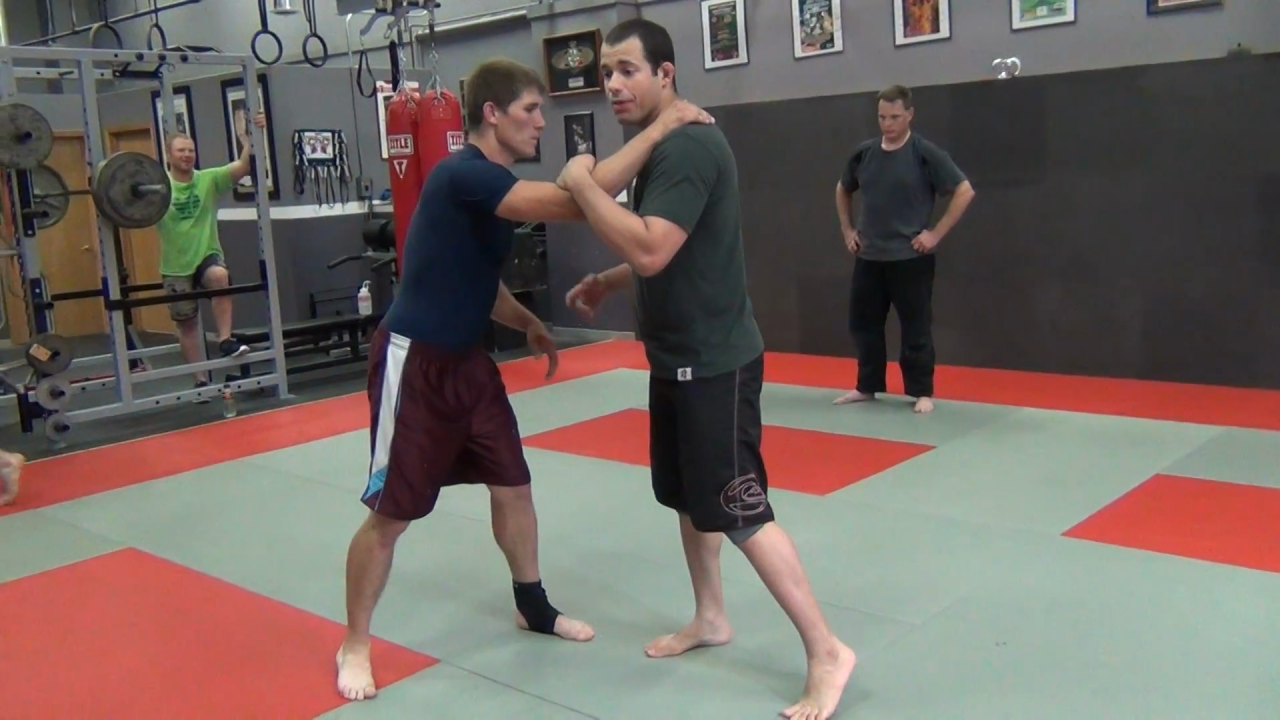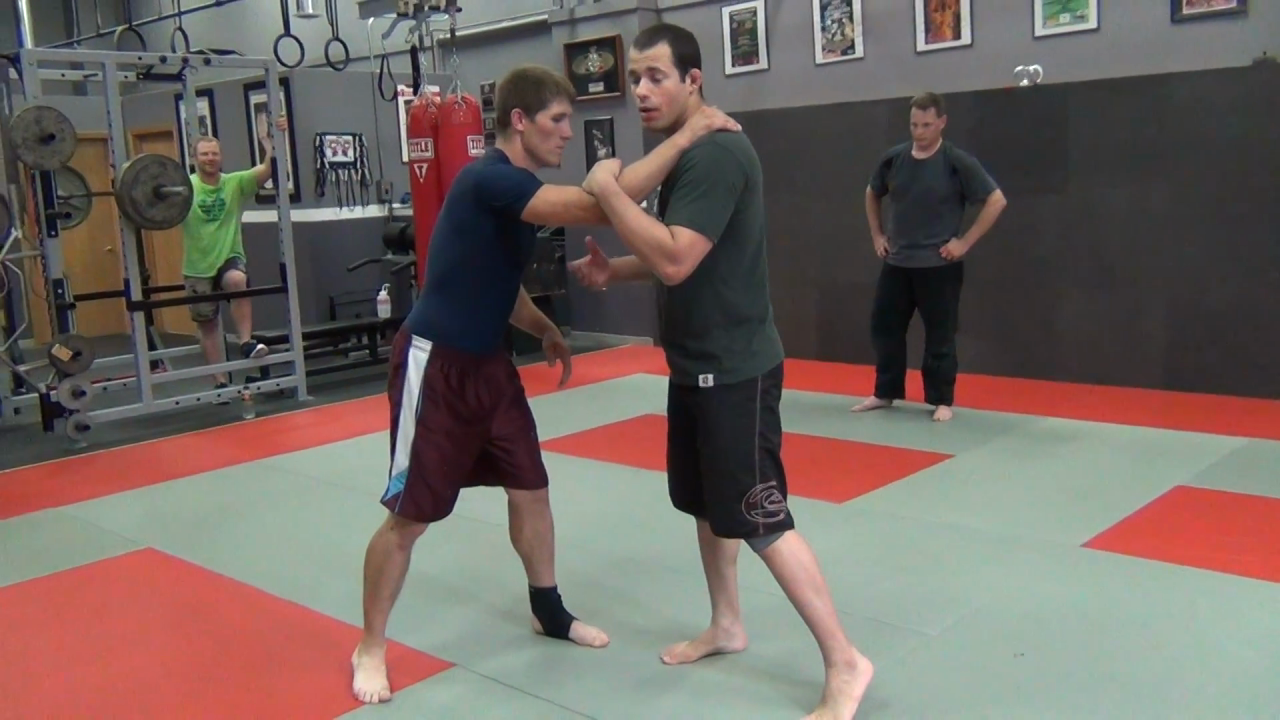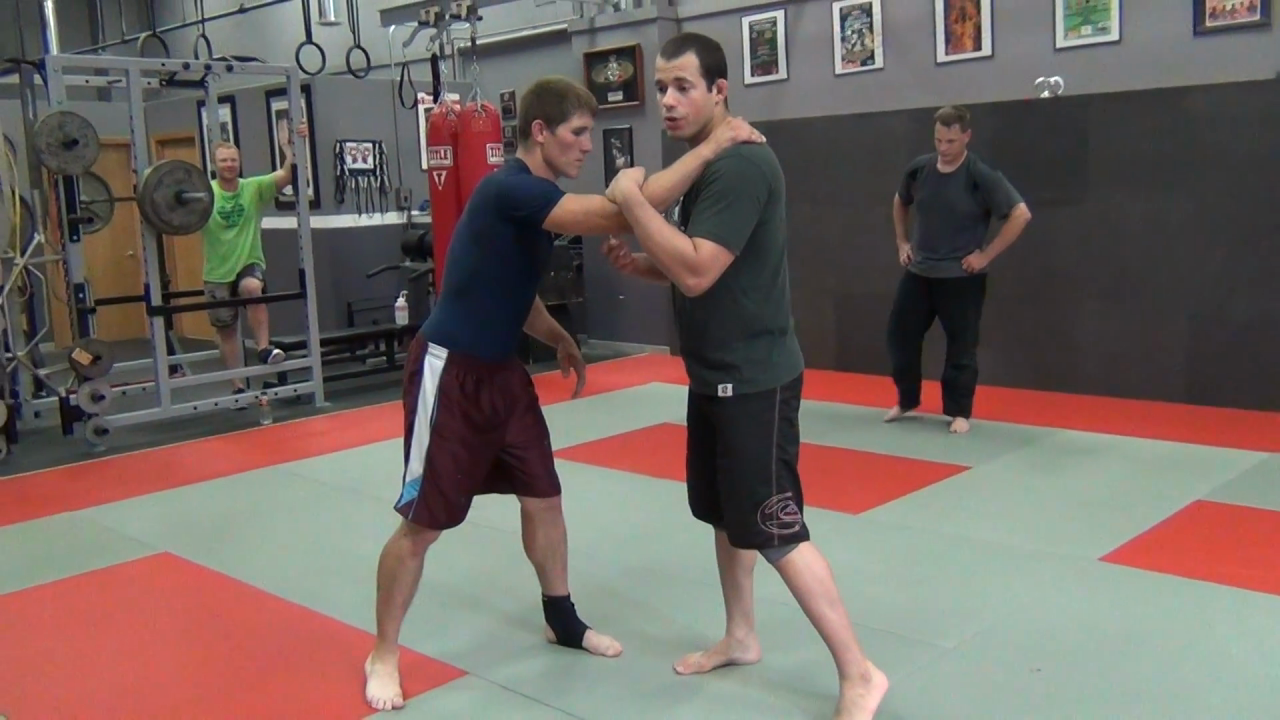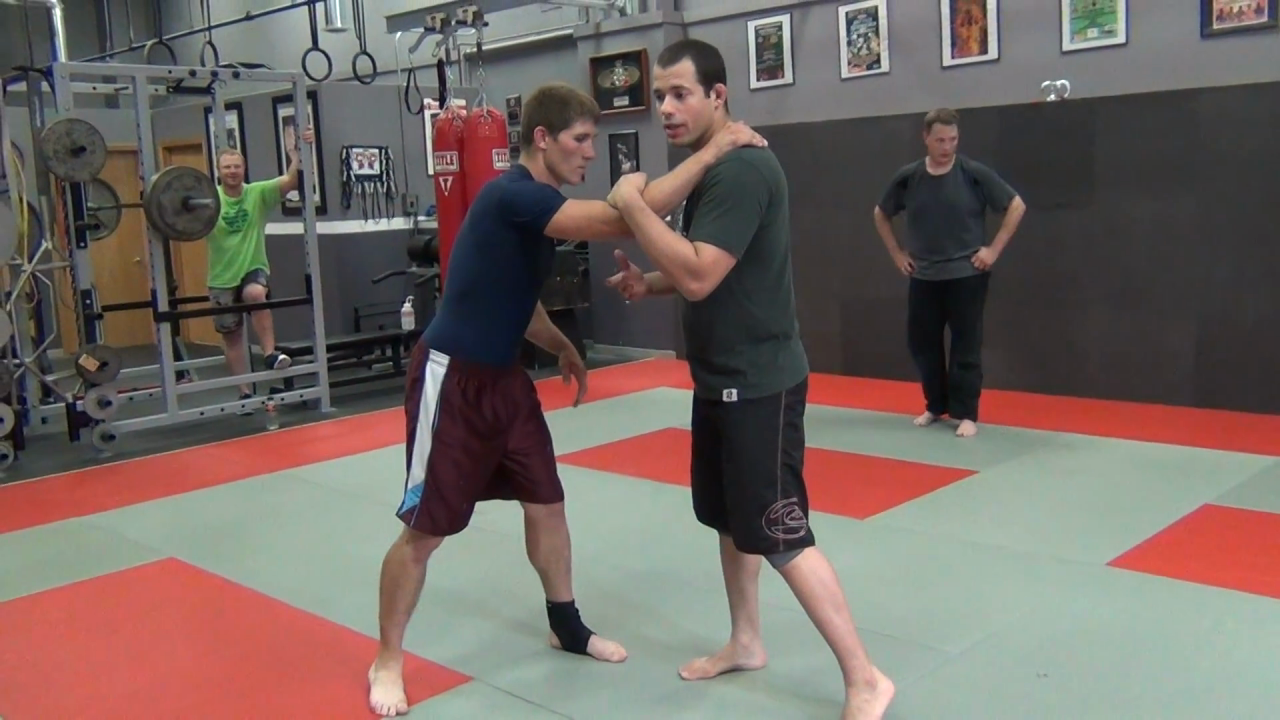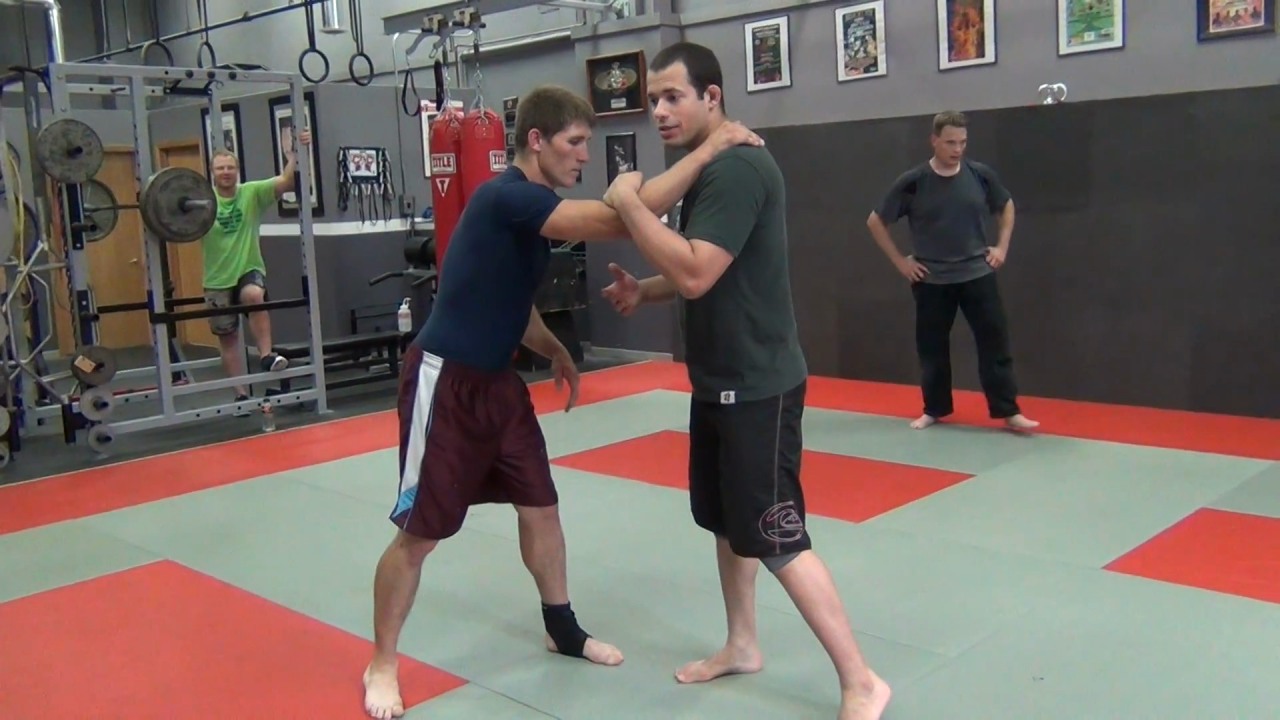
dt=0.4s
person 1, frame 1
left shoulder: (688, 147)
right shoulder: (664, 145)
left elbow: (651, 251)
left wrist: (581, 182)
right wrist: (607, 282)
left hip: (714, 361)
right hip: (678, 356)
left knee: (739, 512)
right knee: (687, 495)
left ankle: (827, 653)
right ankle: (710, 618)
person 1, frame 2
left shoulder: (716, 153)
right shoulder: (688, 152)
left elbow: (677, 260)
left wrist: (608, 189)
right wrist: (614, 270)
left hip: (735, 369)
right hip: (697, 363)
left knee: (760, 520)
right knee: (706, 503)
left ankle: (845, 663)
right ankle: (726, 626)
person 1, frame 3
left shoulder: (741, 165)
right shoulder: (708, 162)
left elbow: (698, 272)
left wrist: (632, 198)
right wrist: (639, 261)
left hip: (754, 378)
right hip: (716, 373)
left knee: (775, 530)
right knee: (723, 511)
right ankle: (740, 636)
person 1, frame 4
left shoulder: (741, 169)
right shoulder: (714, 167)
left elbow: (700, 276)
left wrist: (633, 203)
right wrist: (648, 282)
left hip: (758, 383)
right hip: (722, 377)
left knee: (778, 534)
right knee: (728, 517)
right ankle: (745, 642)
person 1, frame 5
left shoulder: (737, 168)
right shoulder: (710, 169)
left elbow: (696, 274)
left wrist: (627, 200)
right wrist: (643, 290)
left hip: (756, 386)
right hip: (720, 379)
left knee: (774, 537)
right knee: (725, 519)
right ankle: (742, 645)
person 2, frame 1
left shoulder: (496, 184)
right shoulder: (462, 176)
right elbow: (576, 202)
left wrist: (527, 322)
right wrist: (659, 128)
left hip: (466, 360)
right hip: (414, 362)
left knee: (513, 484)
right knee: (390, 513)
left ankle: (533, 605)
right ankle: (355, 645)
person 2, frame 2
left shoulder: (520, 188)
right shoulder: (489, 181)
right elbow: (601, 205)
left wrist: (544, 328)
right wrist: (686, 135)
left hip: (487, 362)
right hip: (435, 366)
left knee: (530, 488)
right knee: (408, 516)
left ankle: (548, 611)
right ankle: (370, 648)
person 2, frame 3
left shoulder: (538, 197)
right shoulder: (510, 190)
right elbow: (621, 213)
left wrist: (558, 338)
right wrist: (711, 146)
left hip: (501, 369)
right hip: (450, 372)
left knee: (543, 496)
right knee: (422, 522)
left ankle: (562, 619)
right ankle: (383, 654)
person 2, frame 4
left shoulder: (541, 205)
right shoulder: (512, 197)
right elbow: (625, 219)
left wrist: (561, 346)
right wrist: (712, 151)
left hip: (503, 376)
right hip: (452, 379)
left knee: (546, 503)
right knee: (424, 530)
left ankle: (566, 626)
right ankle: (387, 661)
person 2, frame 5
left shoulder: (535, 206)
right shoulder: (506, 198)
right elbow: (619, 218)
left wrist: (553, 349)
right wrist: (708, 149)
left hip: (497, 379)
right hip: (445, 381)
left knee: (540, 506)
right knee: (418, 532)
left ankle: (563, 629)
right ankle: (382, 664)
person 3, frame 1
left shoulder: (925, 153)
right shoulder: (863, 153)
left elbow: (964, 191)
right elbow: (843, 190)
left wrist: (936, 233)
right wrist: (847, 229)
left hip: (911, 257)
right hip: (869, 256)
left knee: (916, 326)
right knee: (863, 323)
left ankle: (922, 392)
right ankle: (867, 386)
person 3, frame 2
left shoulder: (957, 162)
right shoulder: (893, 158)
left elbow: (996, 200)
right elbow: (872, 194)
left wrist: (965, 241)
right wrist: (877, 234)
left hip: (939, 265)
right hip: (896, 262)
left knee: (940, 334)
right knee: (884, 327)
left ankle: (942, 401)
right ankle: (885, 392)
person 3, frame 3
left shoulder: (981, 177)
right shoulder: (919, 169)
left elbow: (1021, 214)
right elbow: (900, 203)
left wrist: (987, 254)
right wrist: (902, 242)
left hip: (962, 276)
right hip: (918, 271)
left knee: (961, 346)
right knee: (901, 335)
left ankle: (959, 412)
right ankle: (907, 401)
person 3, frame 4
left shoulder: (976, 174)
right shoulder: (907, 177)
left elbow: (1016, 206)
right elbow: (880, 214)
left wrist: (994, 248)
right wrist: (896, 253)
left hip: (967, 275)
right hip: (923, 276)
left knee: (967, 346)
right knee: (923, 344)
left ankle: (965, 414)
right ankle: (936, 406)
person 3, frame 5
left shoulder: (980, 174)
right shoulder: (912, 182)
left elbow: (1006, 207)
right elbow: (876, 221)
left wrist: (1002, 246)
right wrist: (901, 261)
left hip: (978, 274)
right hip: (931, 280)
left knee: (994, 340)
right knee: (931, 346)
left ankle: (1008, 411)
right ankle: (934, 409)
person 4, frame 1
left shoulder: (210, 179)
left elbow: (245, 166)
left wrist: (250, 136)
left hip: (207, 255)
right hip: (176, 266)
left knee: (220, 276)
right knee: (187, 324)
left ankle: (226, 340)
right ankle: (201, 381)
person 4, frame 2
left shoulder: (236, 183)
left elbow: (268, 169)
left wrist: (273, 140)
left hip: (229, 257)
right hip: (198, 267)
left knee: (237, 281)
right knee: (207, 325)
left ankle: (246, 342)
right ankle: (221, 382)
person 4, frame 3
left shoulder: (254, 188)
left elbow: (287, 176)
left wrist: (293, 147)
left hip: (249, 263)
right hip: (218, 272)
left knee: (252, 289)
right knee: (226, 330)
left ankle: (264, 347)
right ankle: (238, 387)
person 4, frame 4
left shoulder: (258, 193)
left elbow: (292, 181)
left wrist: (297, 153)
left hip: (253, 268)
right hip: (222, 278)
left knee: (256, 295)
right knee: (232, 335)
left ankle: (270, 353)
right ankle: (245, 393)
person 4, frame 5
left shoulder: (252, 193)
left elbow: (286, 181)
left wrist: (294, 154)
left hip: (249, 270)
right hip: (217, 279)
left knee: (255, 296)
right knee: (227, 337)
left ankle: (267, 355)
right ankle: (241, 394)
